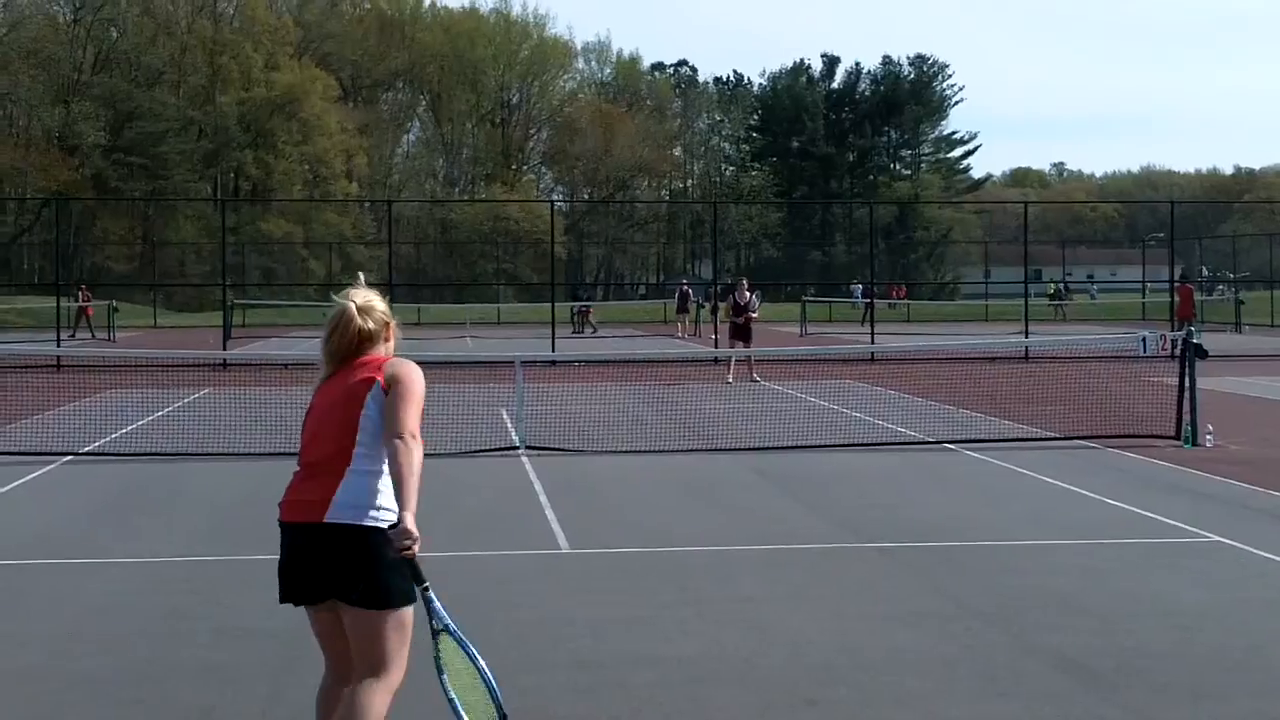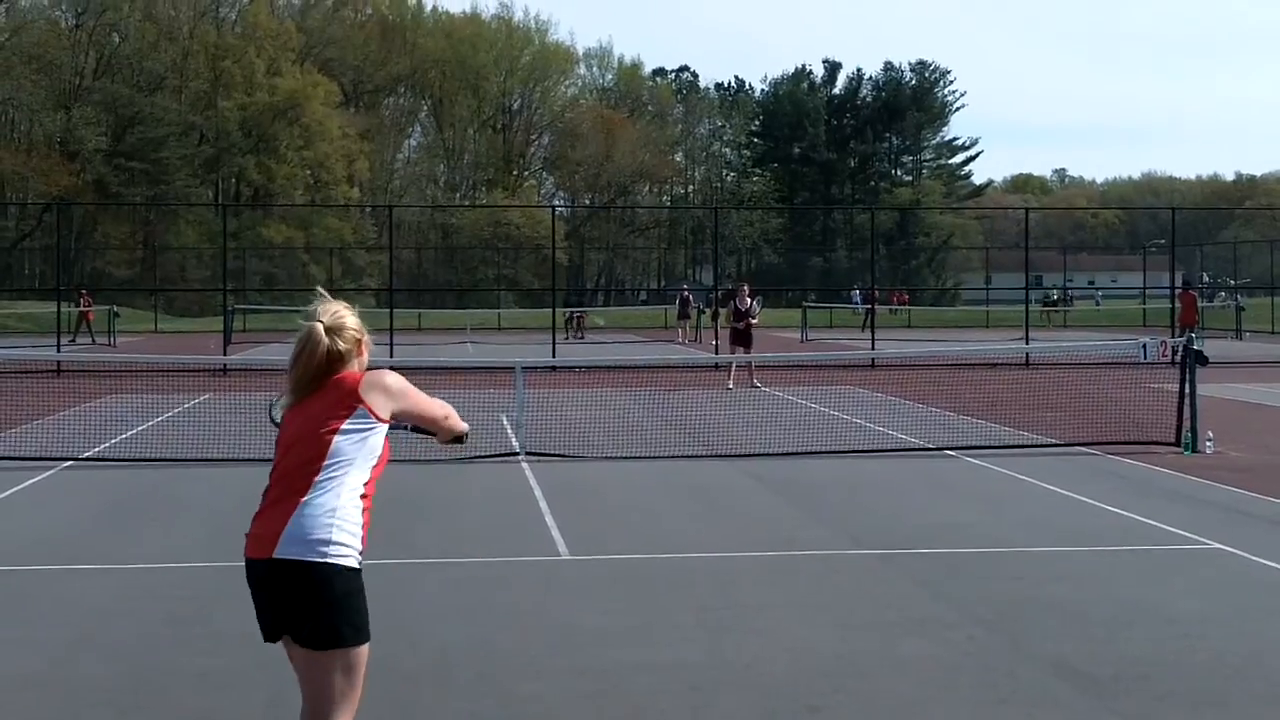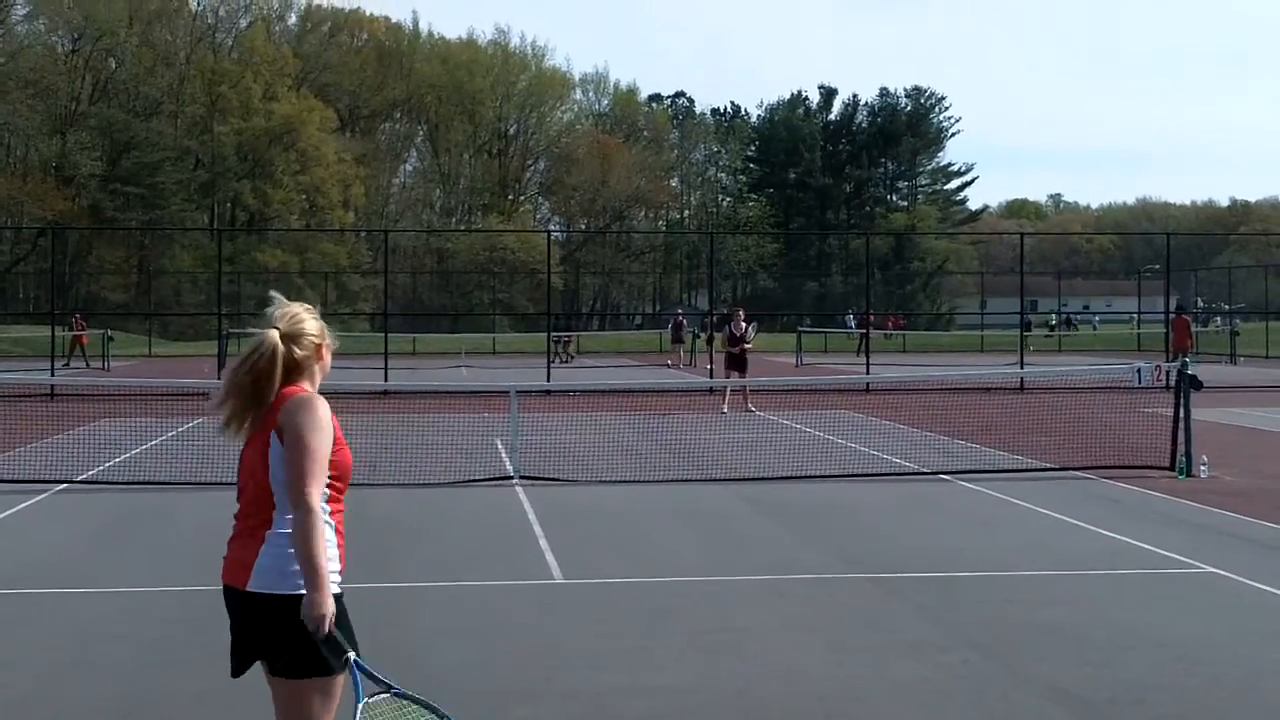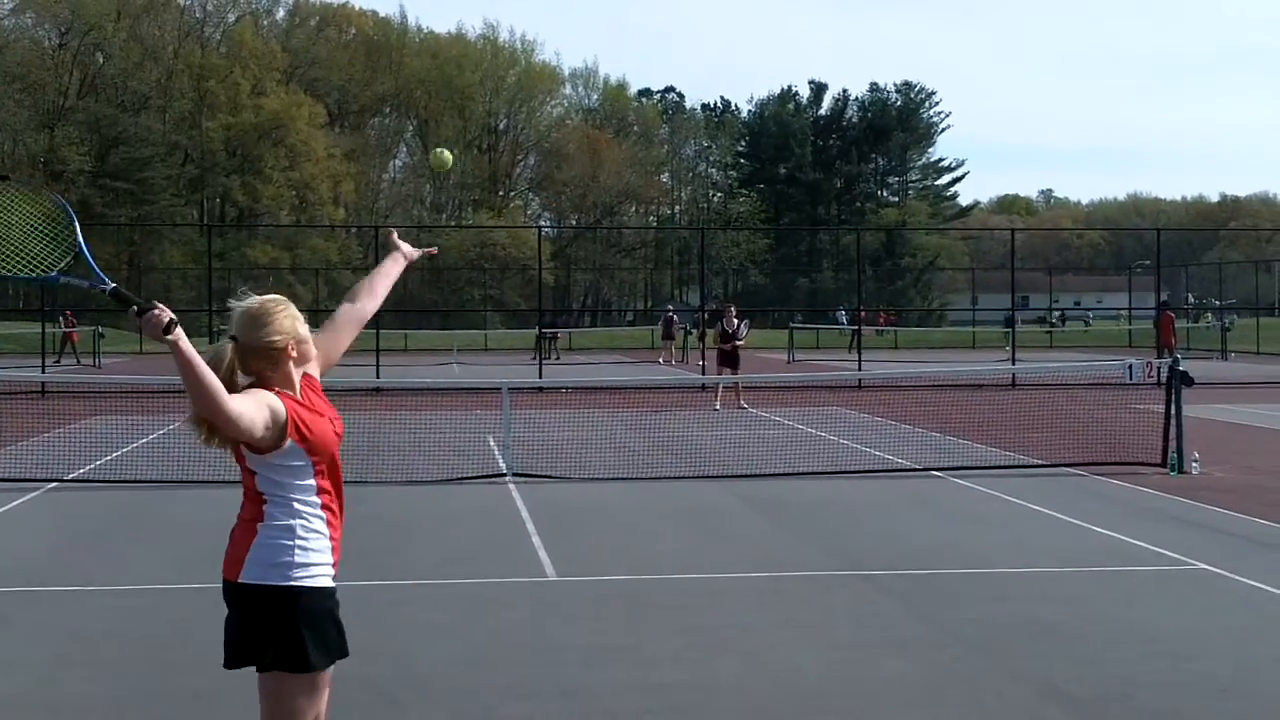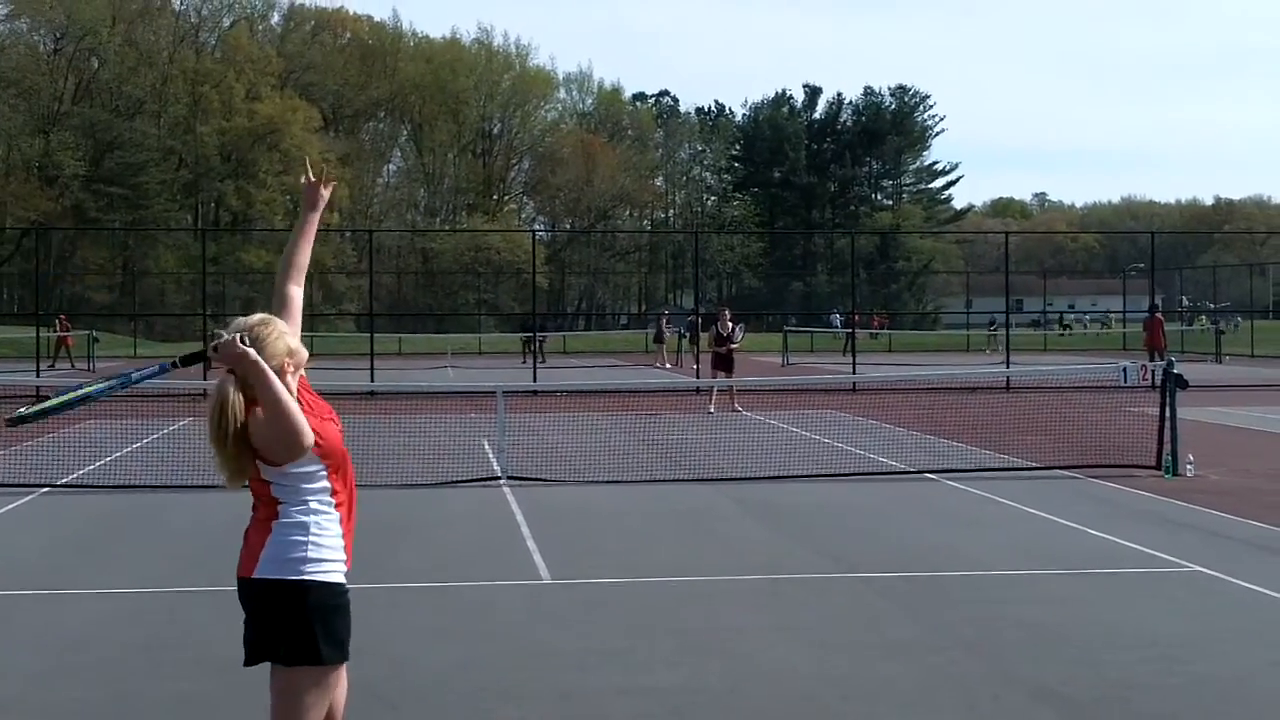
dt=0.4s
person 1, frame 1
left shoulder: (332, 380)
right shoulder: (399, 371)
right elbow: (406, 439)
right wrist: (407, 515)
left hip: (301, 526)
right hip: (356, 527)
left knee: (343, 671)
right knee: (382, 675)
person 1, frame 2
left shoulder: (304, 398)
right shoulder: (378, 384)
right elbow: (446, 419)
right wrist: (455, 427)
left hip: (271, 557)
right hip: (319, 560)
person 1, frame 3
left shoulder: (281, 407)
right shoulder: (309, 407)
right elbow: (306, 504)
right wrist: (321, 587)
left hip: (259, 587)
right hip: (293, 588)
person 1, frame 4
left shoulder: (303, 382)
right shoulder: (261, 404)
left elbow: (353, 311)
right elbow: (225, 412)
left wrist: (397, 258)
right wrist: (178, 346)
left hip: (296, 580)
right hip: (284, 582)
person 1, frame 5
left shoulder: (286, 386)
right shoulder: (266, 426)
left elbow: (289, 287)
right elbow: (300, 441)
left wrist: (311, 211)
right wrist: (253, 367)
left hip: (280, 576)
right hip: (302, 581)
